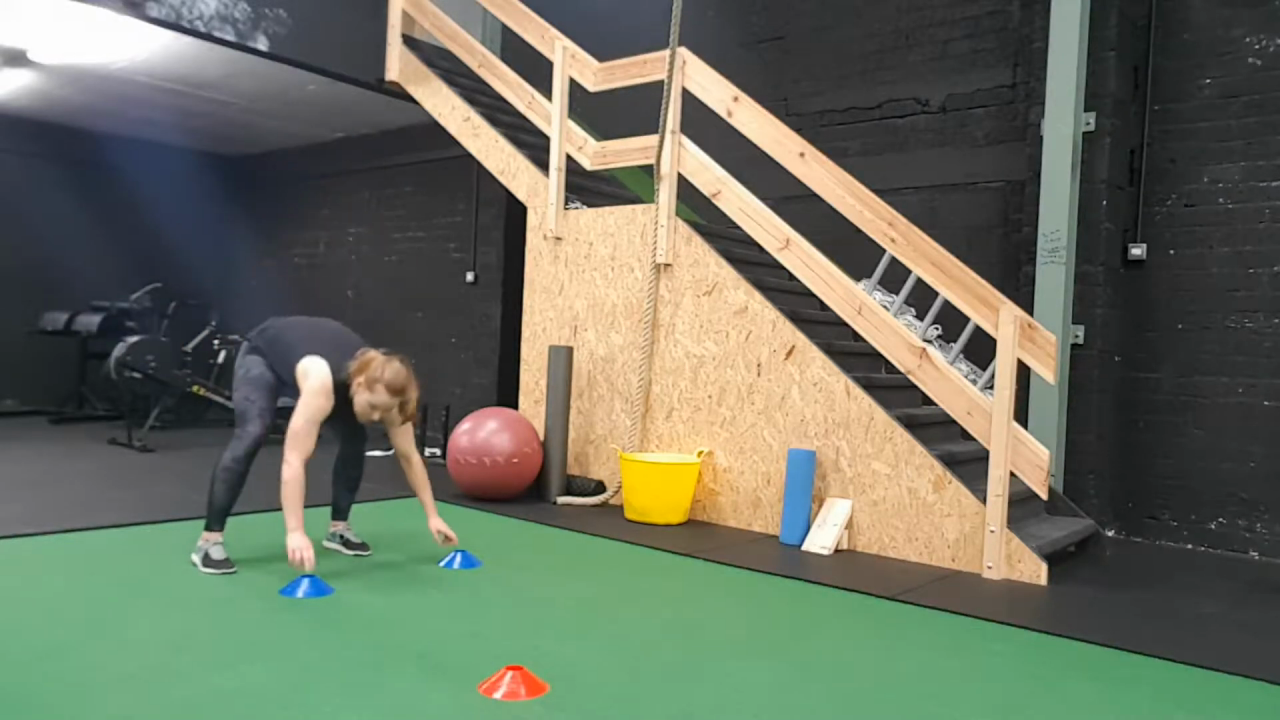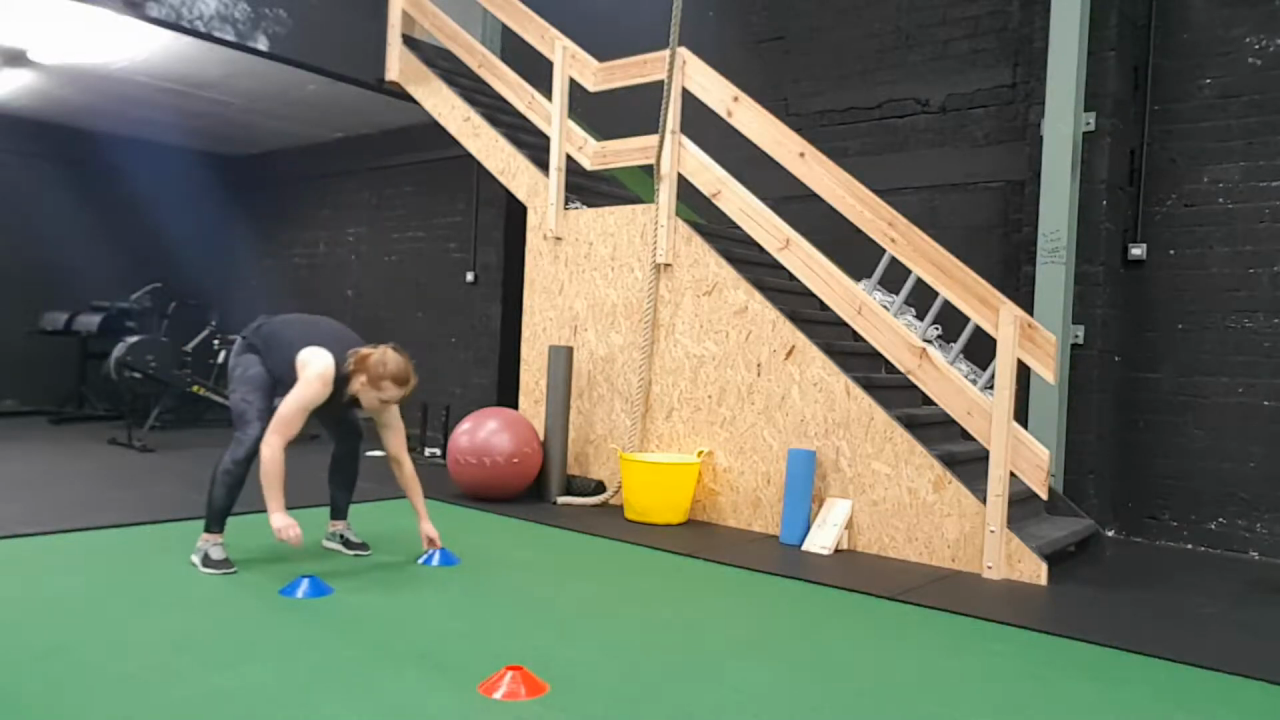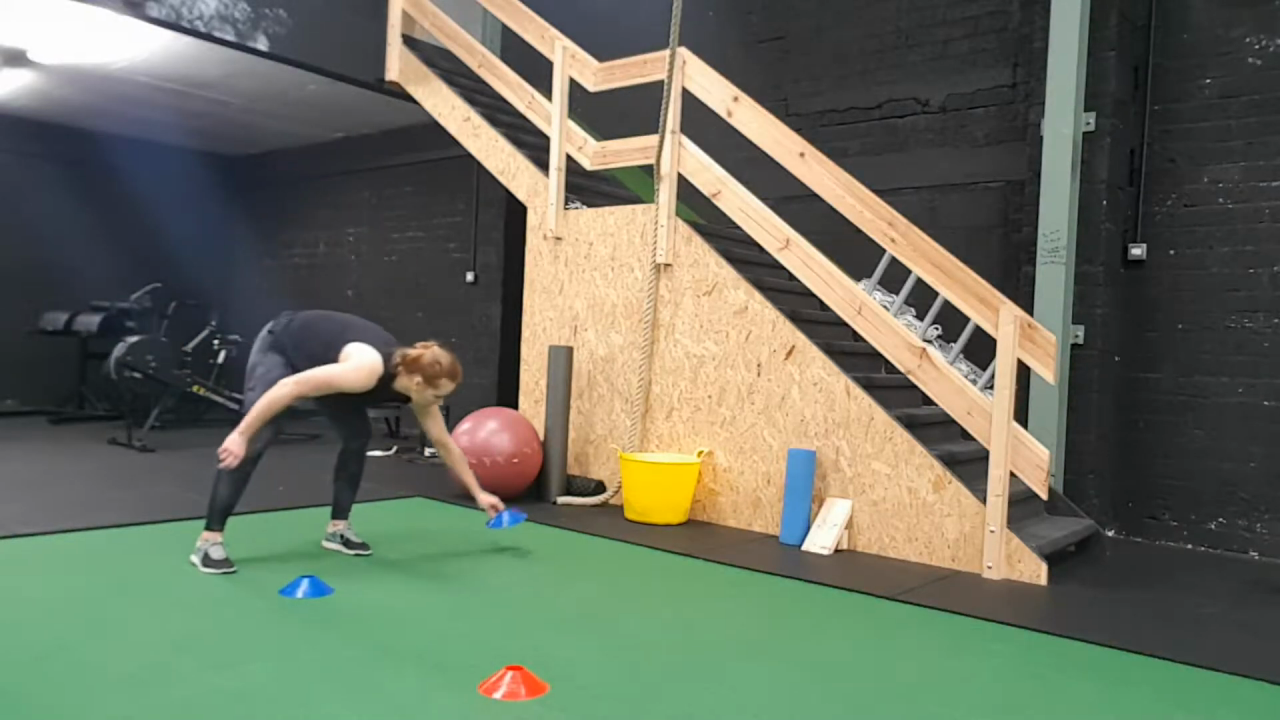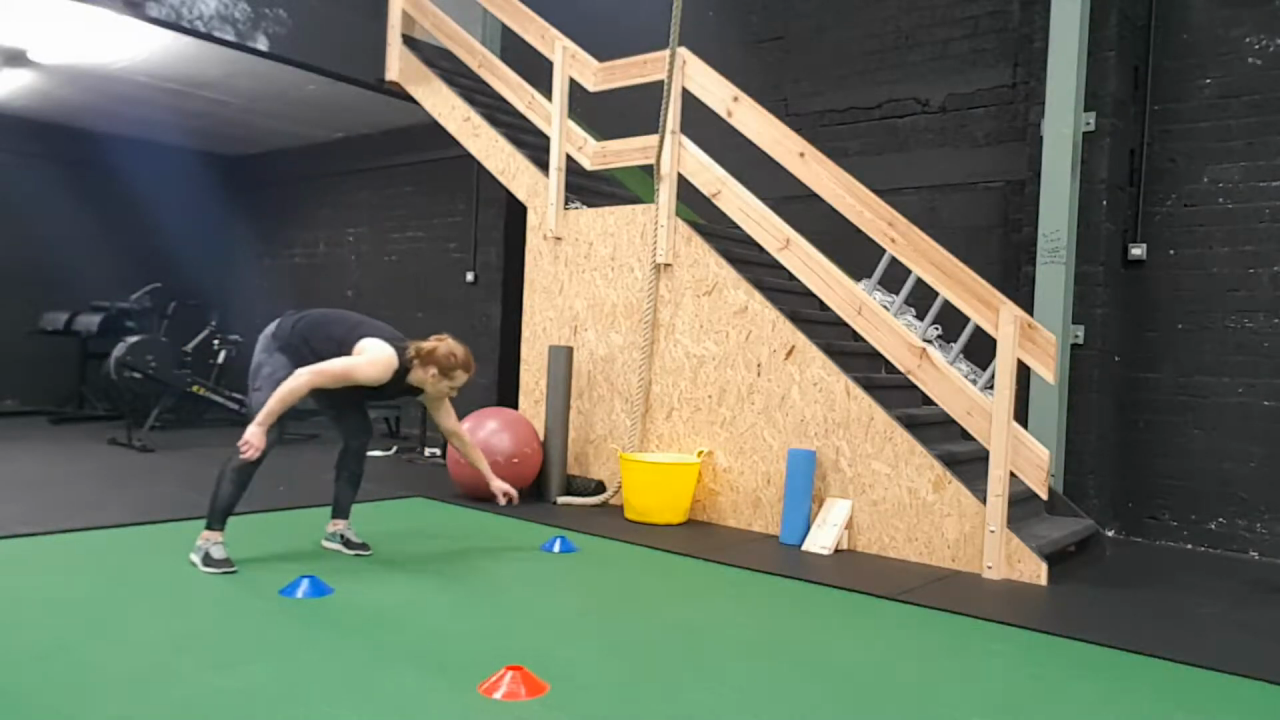
dt=0.4s
person 1, frame 1
left shoulder: (385, 391)
right shoulder: (324, 386)
left elbow: (409, 456)
right elbow: (293, 462)
left wrist: (432, 515)
right wrist: (295, 533)
right hip: (264, 352)
left knee: (355, 440)
right knee: (250, 435)
left ankle: (338, 528)
right ankle: (209, 540)
person 1, frame 2
left shoulder: (382, 389)
right shoulder: (320, 376)
left elbow: (399, 458)
right elbow: (272, 442)
left wrist: (423, 519)
right wrist: (277, 513)
left hip: (305, 350)
right hip: (258, 351)
left knee: (350, 437)
right knee: (250, 439)
left ankle: (338, 528)
right ankle: (208, 541)
person 1, frame 3
left shoulder: (415, 385)
right shoulder: (367, 371)
left elbow: (444, 443)
right elbow: (290, 387)
left wrist: (478, 492)
right wrist: (241, 432)
left hip: (315, 360)
right hip: (278, 346)
left knee: (358, 435)
right knee: (258, 439)
left ankle: (337, 528)
right ankle: (209, 540)
person 1, frame 4
left shoulder: (428, 379)
right shoulder: (385, 363)
left elbow: (455, 433)
right elbow: (307, 376)
left wrist: (492, 479)
right wrist: (260, 424)
left hip: (328, 360)
right hip: (283, 345)
left knee: (359, 434)
right knee: (259, 443)
left ankle: (338, 528)
right ankle: (208, 540)
